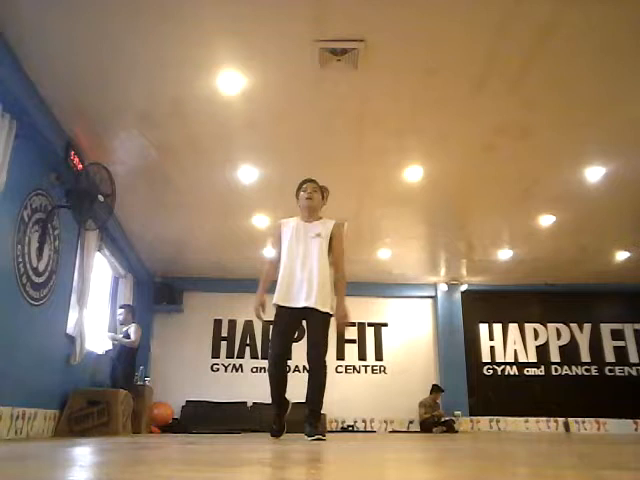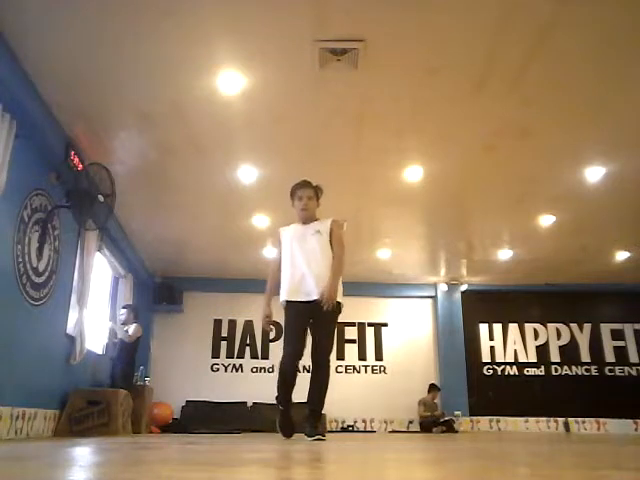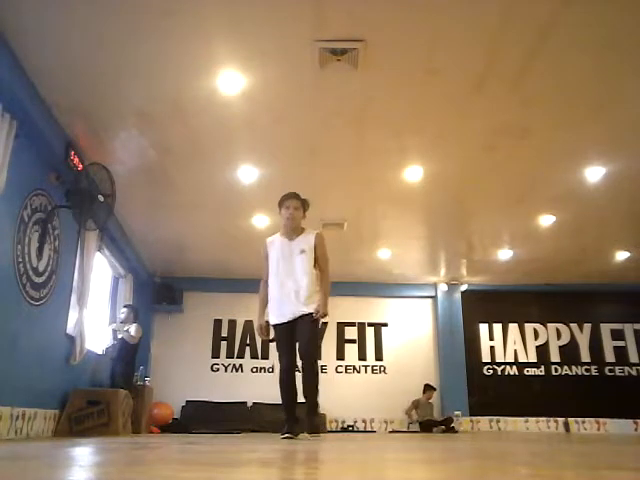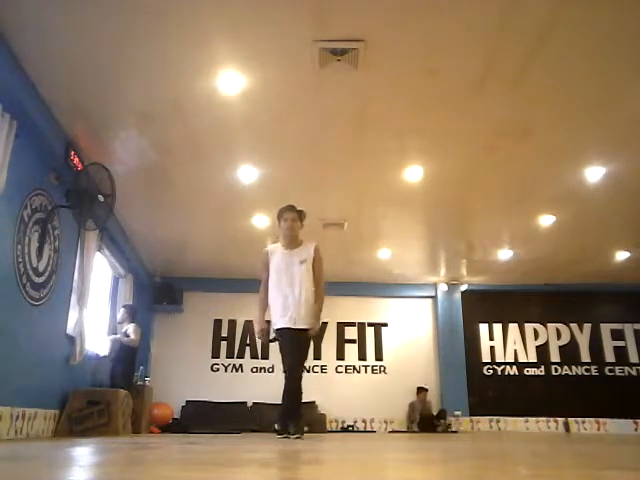
dt=0.7s
person 1, frame 1
left shoulder: (332, 227)
right shoulder: (284, 226)
left elbow: (338, 265)
right elbow: (273, 262)
left wrist: (341, 302)
right wrist: (261, 293)
left hip: (319, 301)
right hip: (287, 300)
left knee: (316, 360)
right knee: (277, 356)
left ankle: (313, 422)
right ankle: (280, 409)
person 1, frame 2
left shoulder: (331, 225)
right shoulder: (284, 233)
left elbow: (339, 255)
right elbow: (277, 268)
left wrist: (332, 284)
right wrist: (266, 302)
left hip: (326, 298)
right hip: (295, 298)
left knee: (321, 358)
right knee: (291, 354)
left ankle: (314, 421)
right ankle: (284, 407)
person 1, frame 3
left shoulder: (314, 238)
right shoulder: (270, 244)
left elbow: (324, 273)
right elbow: (265, 281)
left wrist: (323, 301)
right wrist: (261, 316)
left hip: (308, 309)
right hip: (280, 314)
left knee: (309, 358)
right knee: (286, 367)
left ankle: (311, 413)
right ankle: (290, 422)
person 1, frame 4
left shoulder: (312, 250)
right shoulder: (270, 253)
left elbow: (319, 287)
right elbow: (264, 287)
left wrist: (316, 317)
right wrist: (261, 318)
left hip: (305, 321)
right hip: (282, 320)
left knee: (296, 370)
right knee: (292, 369)
left ankle: (284, 420)
right ankle: (295, 421)
